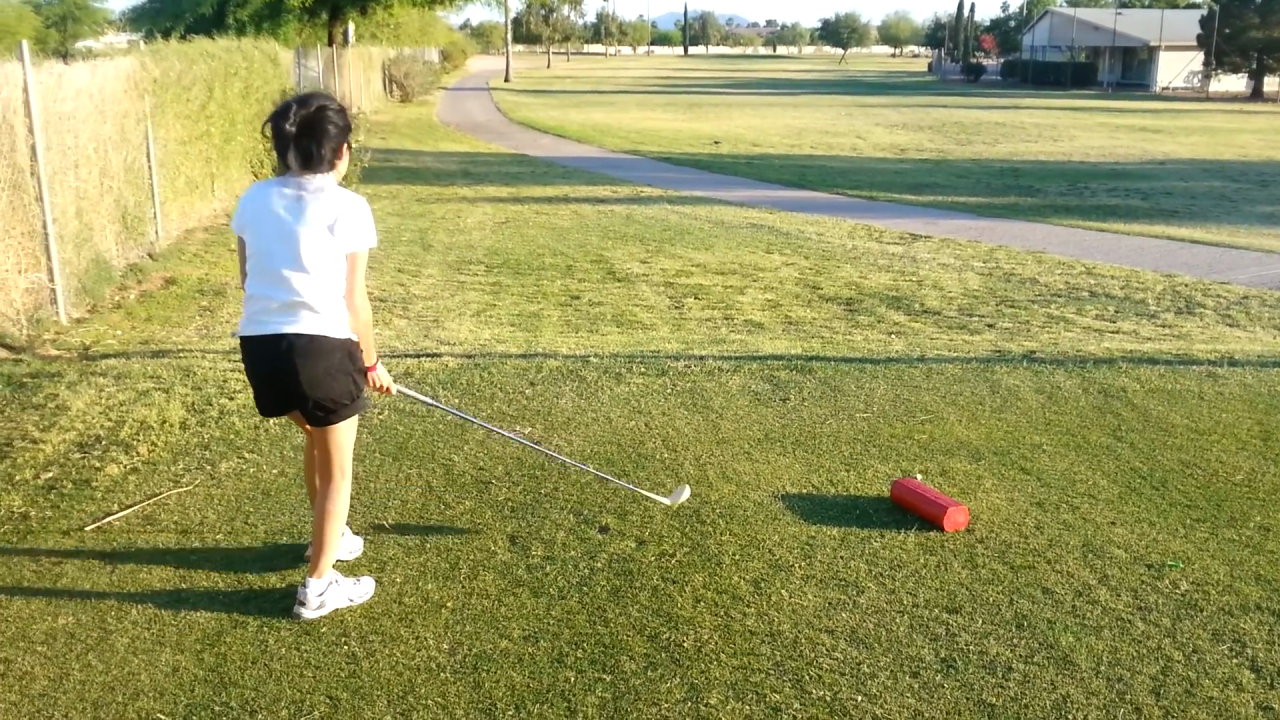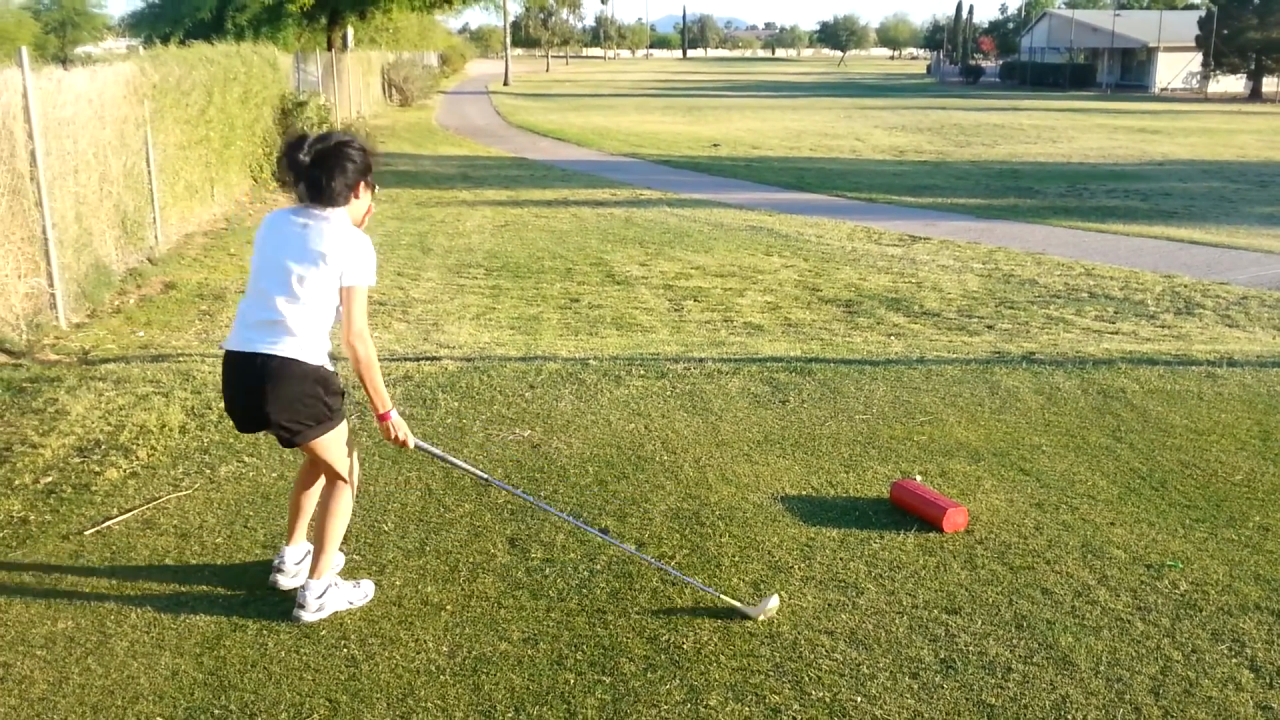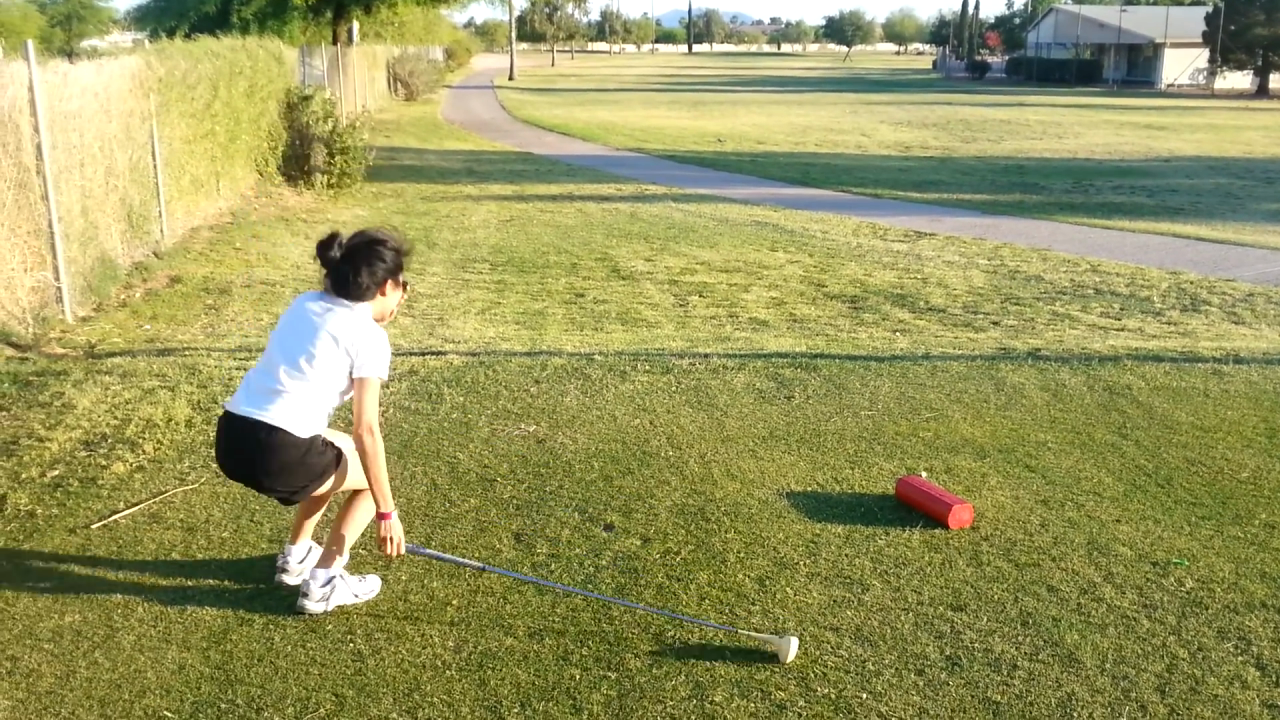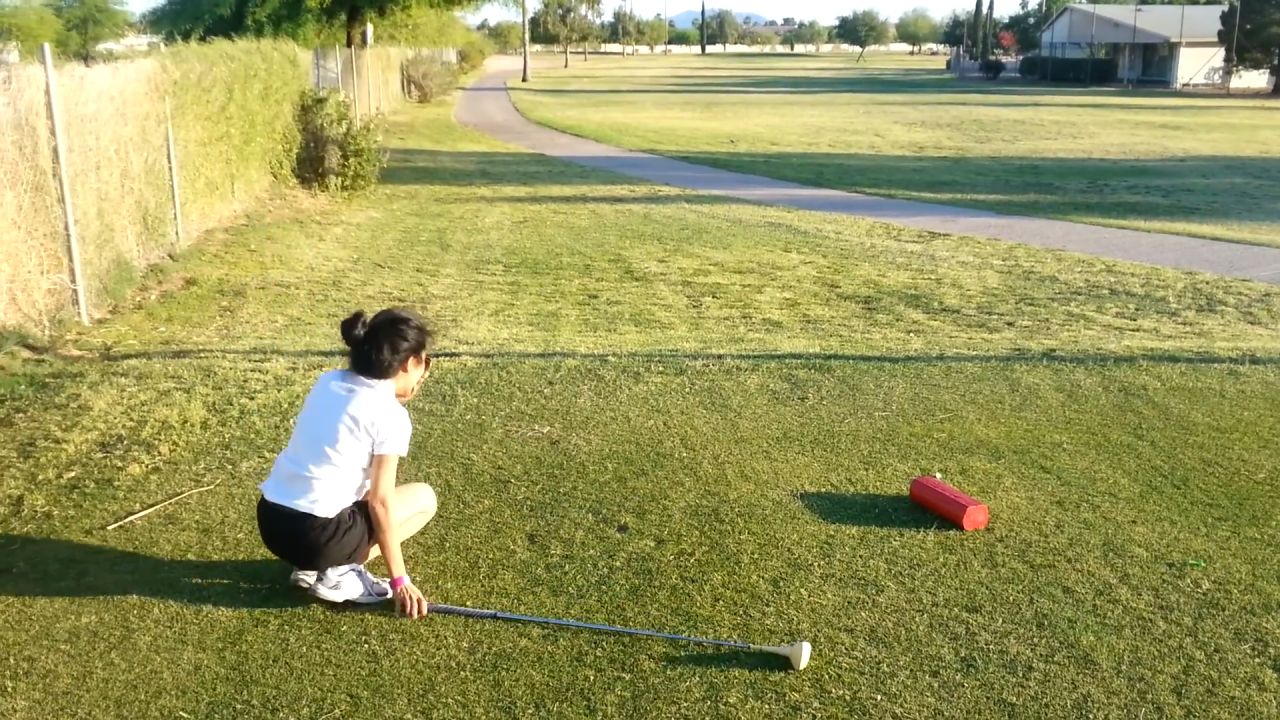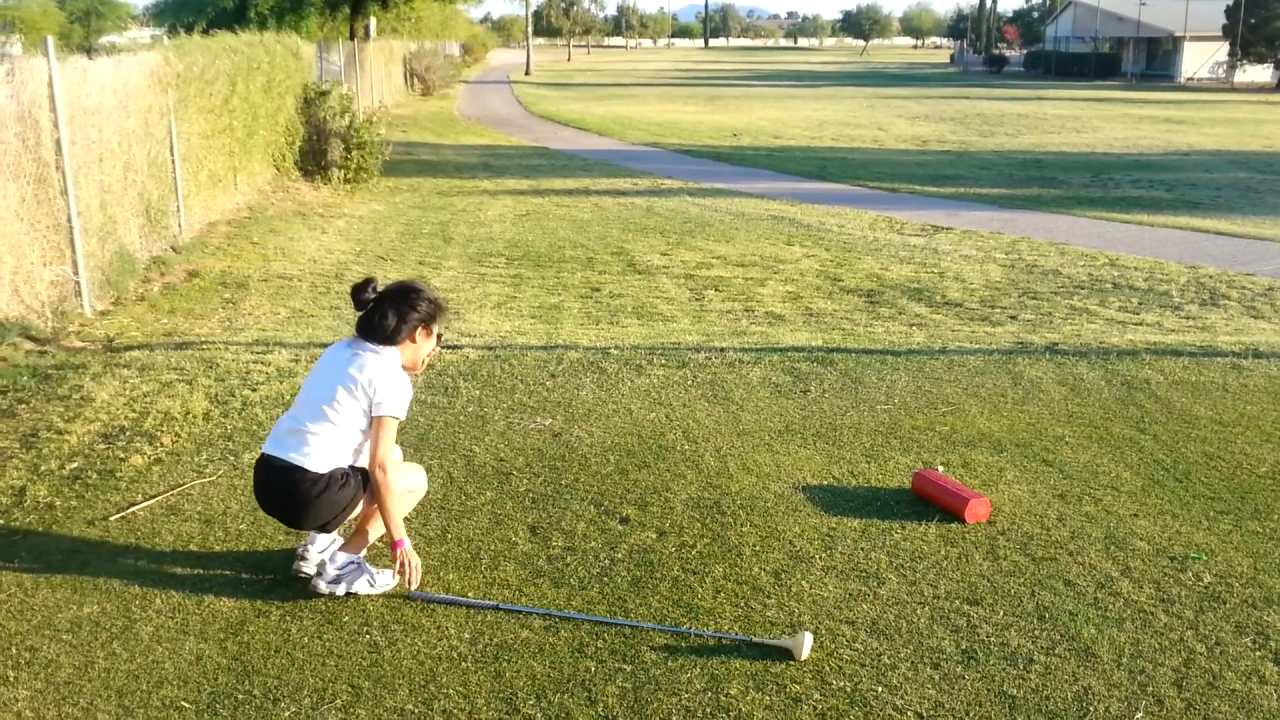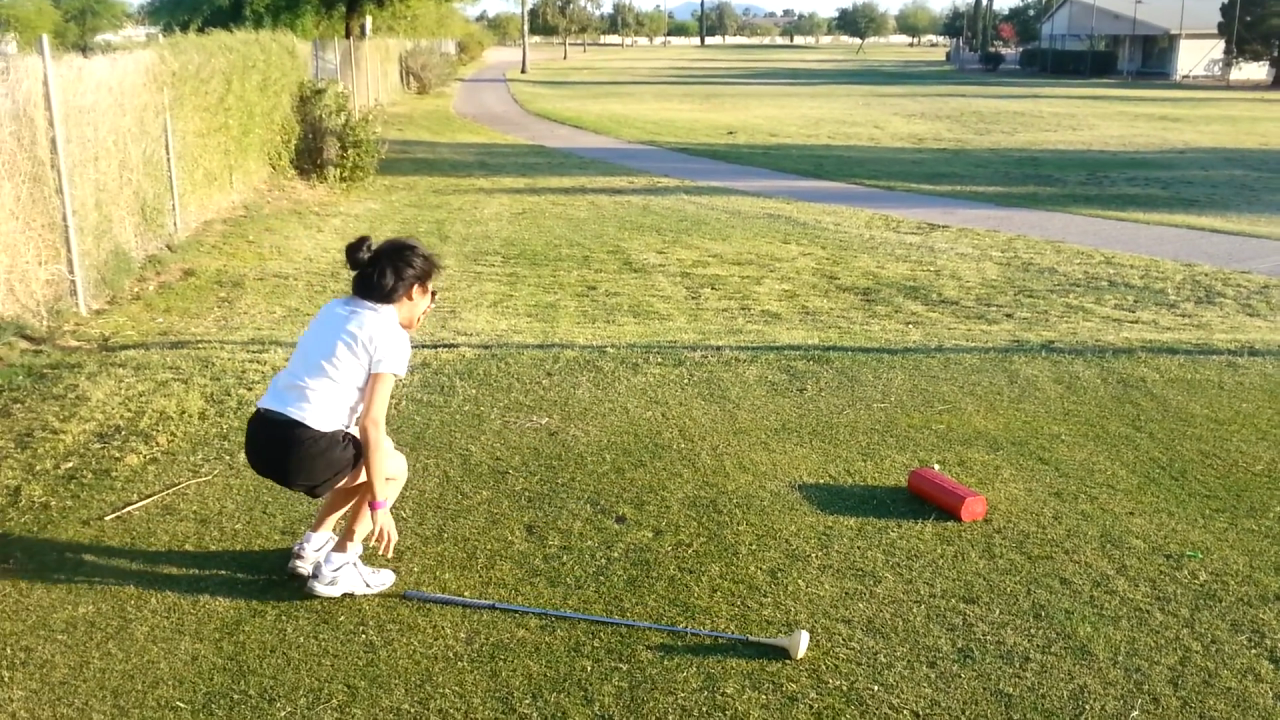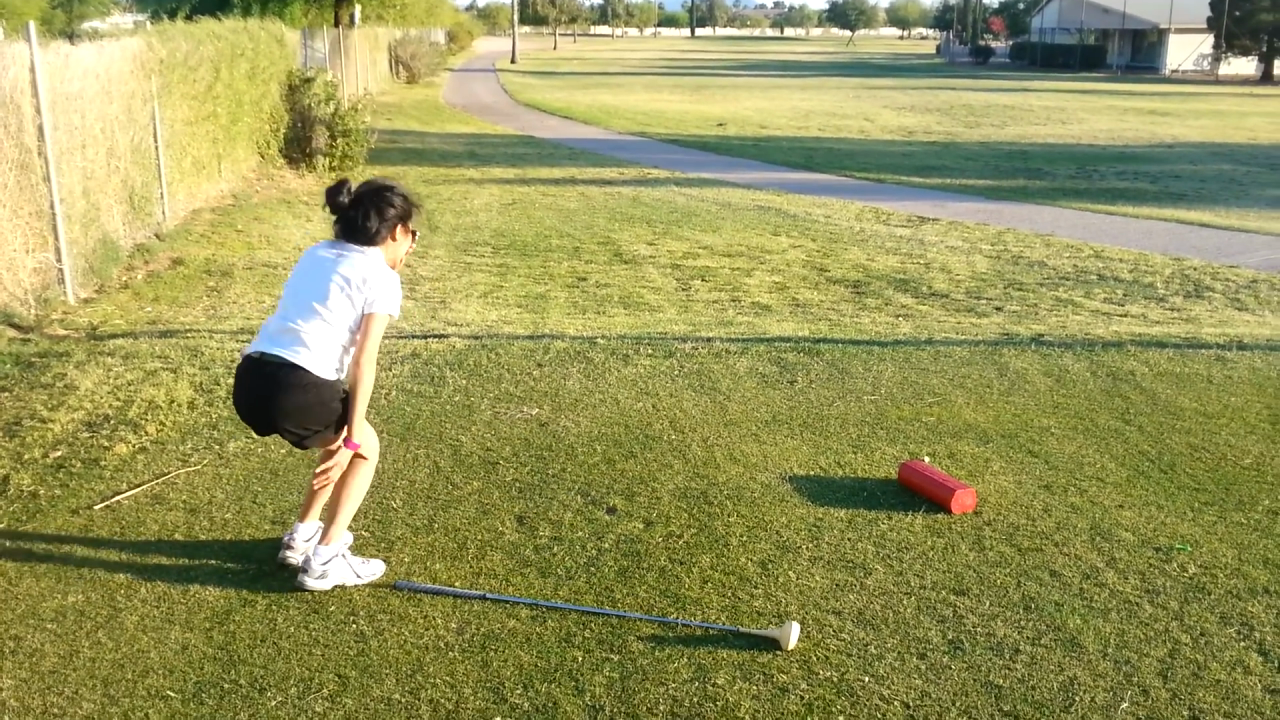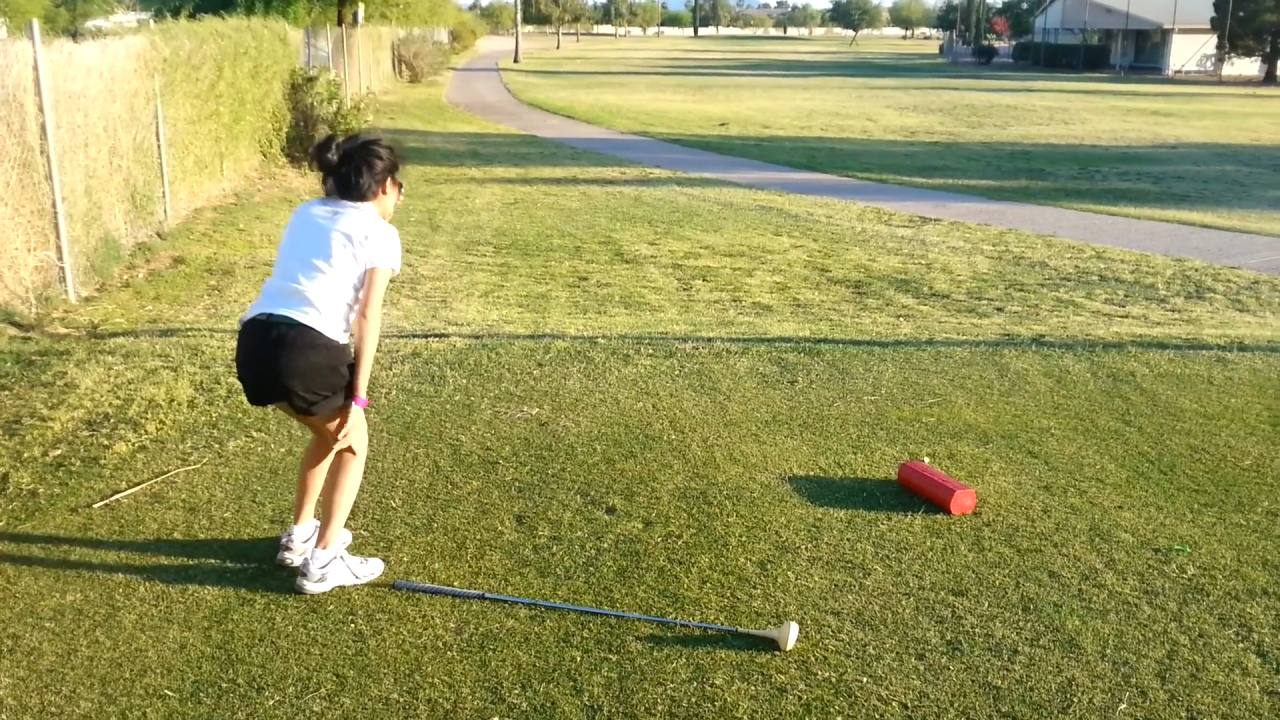
dt=0.2s
person 1, frame 1
left shoulder: (253, 200)
right shoulder: (348, 208)
left elbow: (250, 277)
right elbow: (354, 304)
right wrist: (371, 364)
left hip: (259, 347)
right hip: (319, 348)
left knee: (321, 436)
right knee: (336, 468)
left ankle: (325, 537)
right ankle: (318, 587)
person 1, frame 2
left shoulder: (274, 223)
right shoulder: (352, 243)
right elbow: (356, 343)
right wrist: (386, 413)
left hip: (238, 370)
right hip: (289, 374)
left knee: (326, 446)
right knee: (343, 474)
left ankle: (292, 558)
right ankle: (318, 591)
person 1, frame 3
left shoulder: (303, 305)
right shoulder: (369, 337)
right elbow: (367, 430)
right wrist: (387, 513)
left hip: (232, 441)
right hip: (276, 452)
left knee: (340, 451)
right knee: (368, 477)
left ankle: (297, 556)
right ankle: (323, 581)
person 1, frame 4
left shoulder: (329, 382)
right shoulder: (390, 414)
right elbow: (381, 504)
right wrist: (400, 580)
left hip: (271, 519)
right hip: (312, 533)
left knee: (380, 481)
right knee: (423, 499)
left ankle: (313, 565)
right ankle: (343, 575)
person 1, frame 5
left shoulder: (340, 351)
right shoulder: (392, 378)
right elbow: (379, 467)
right wrist: (400, 541)
left hip: (269, 479)
right hip: (306, 492)
left knee: (391, 457)
right knee: (413, 479)
left ankle: (317, 545)
right ankle: (345, 566)
person 1, frame 6
left shoulder: (334, 310)
right shoulder: (391, 335)
right elbow: (371, 422)
right wrist: (380, 508)
left hip: (261, 436)
right hip: (302, 446)
left knee: (368, 457)
right knee: (393, 468)
left ankle: (313, 545)
right ankle: (336, 566)
person 1, frame 7
left shoulder: (316, 255)
right shoulder: (382, 277)
right elbow: (363, 359)
right wrist: (352, 436)
left hip: (250, 379)
right hip: (298, 387)
left knee: (337, 443)
right knee: (365, 448)
left ankle: (302, 536)
right ankle: (324, 559)
person 1, frame 8
left shoulder: (306, 214)
right shoulder: (379, 232)
right elbow: (367, 317)
right wrist: (358, 396)
left hip: (254, 340)
right hip: (309, 346)
left knee: (328, 434)
right knee: (352, 445)
left ankle: (299, 536)
right ankle: (322, 562)
